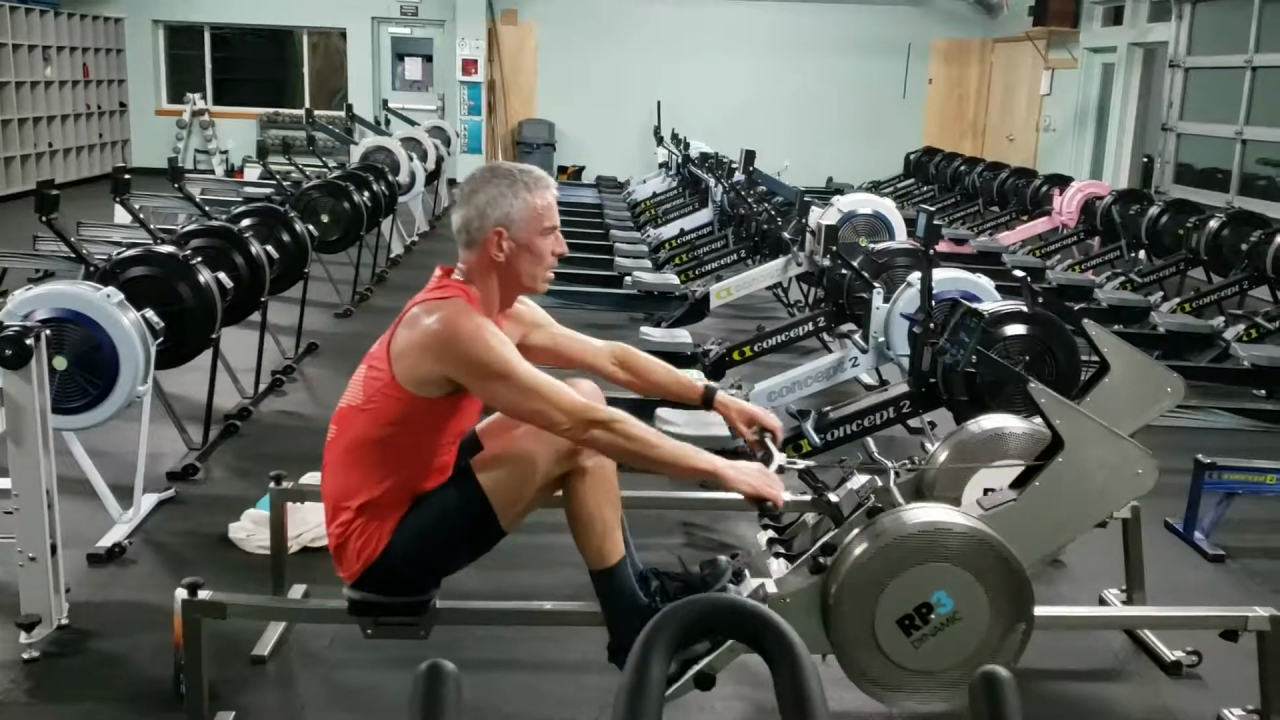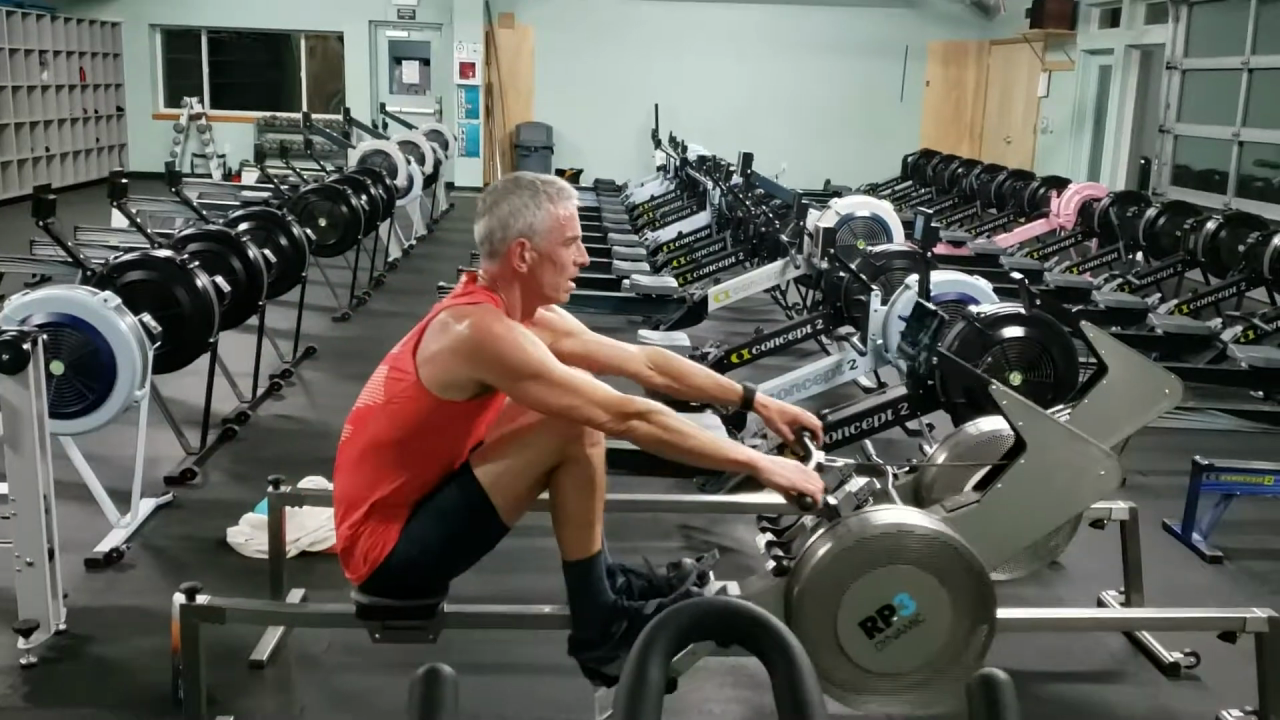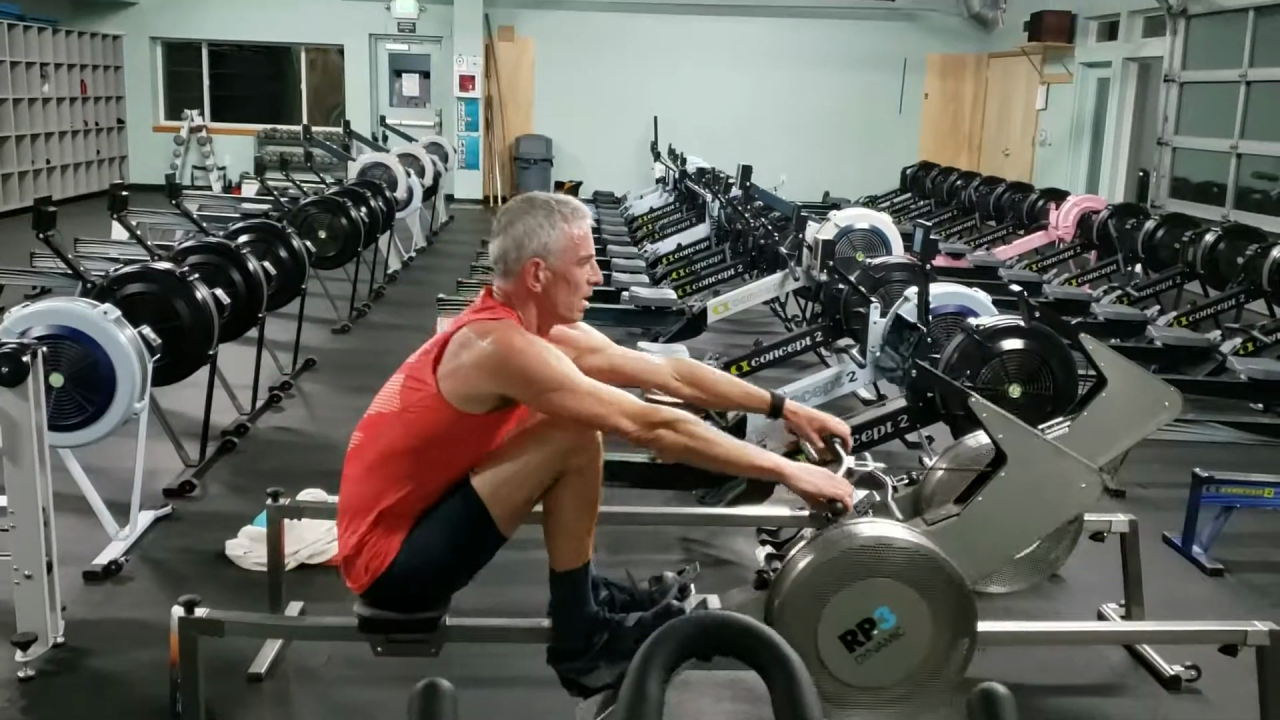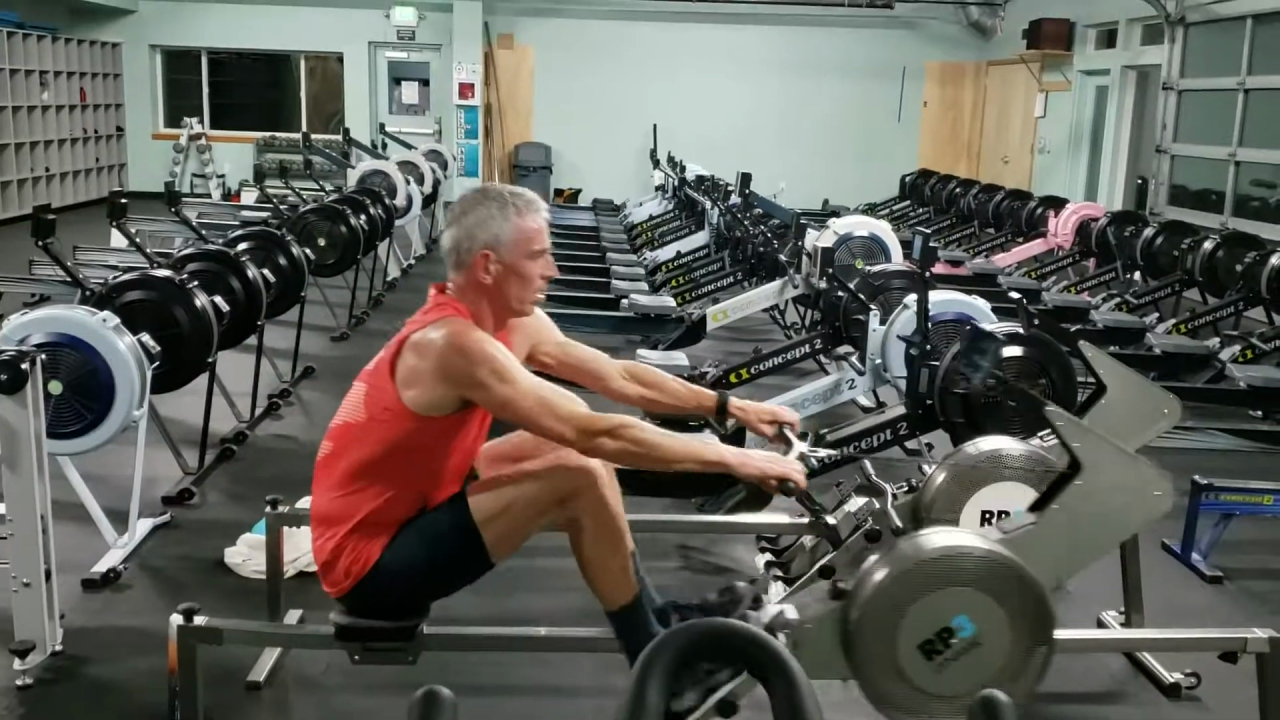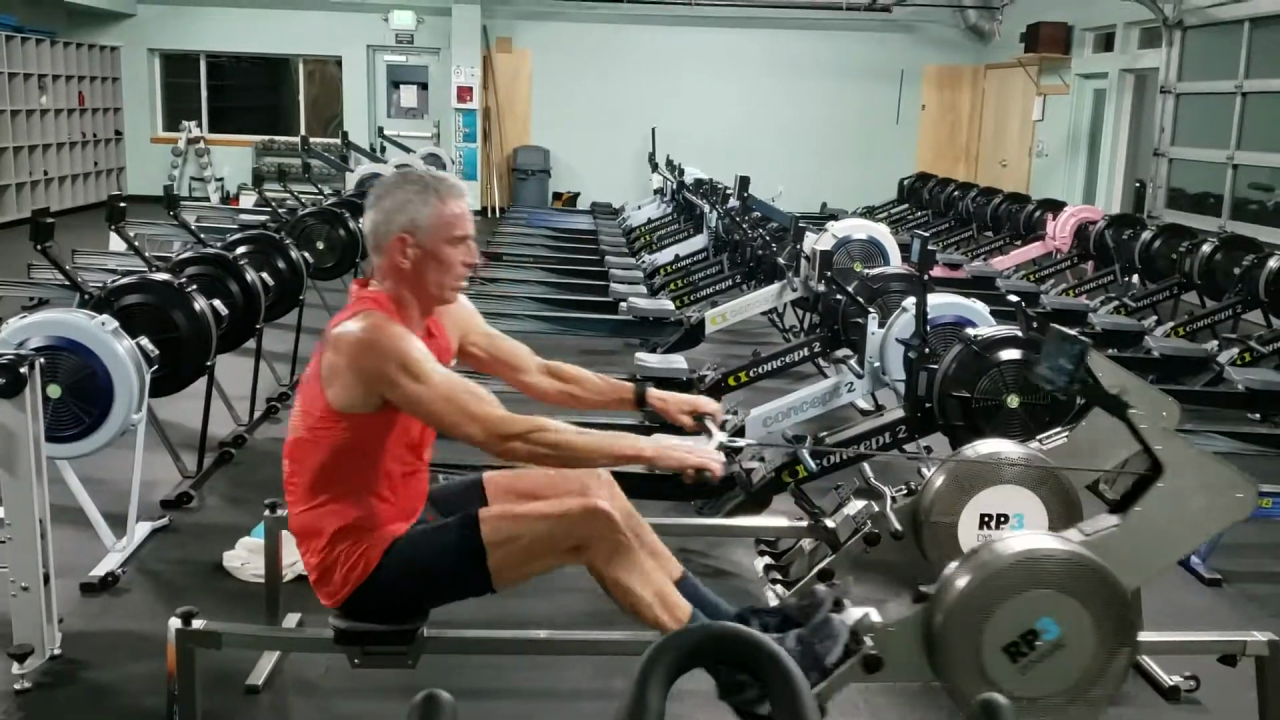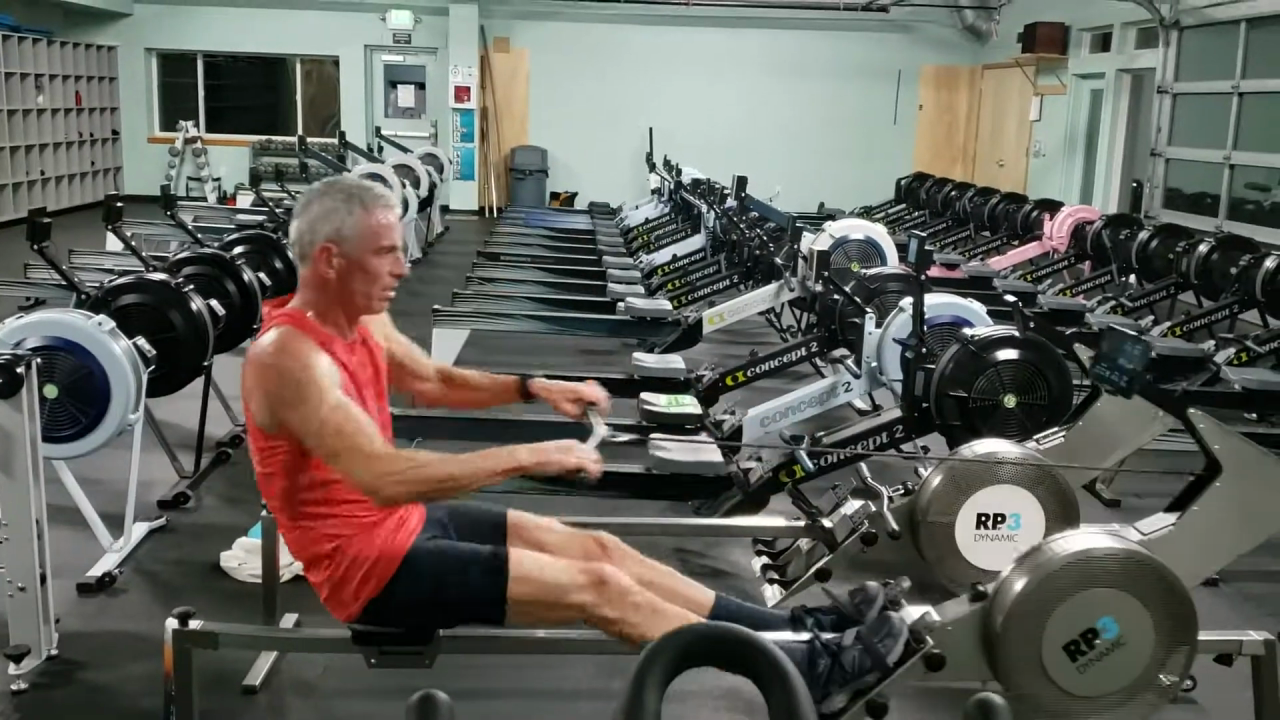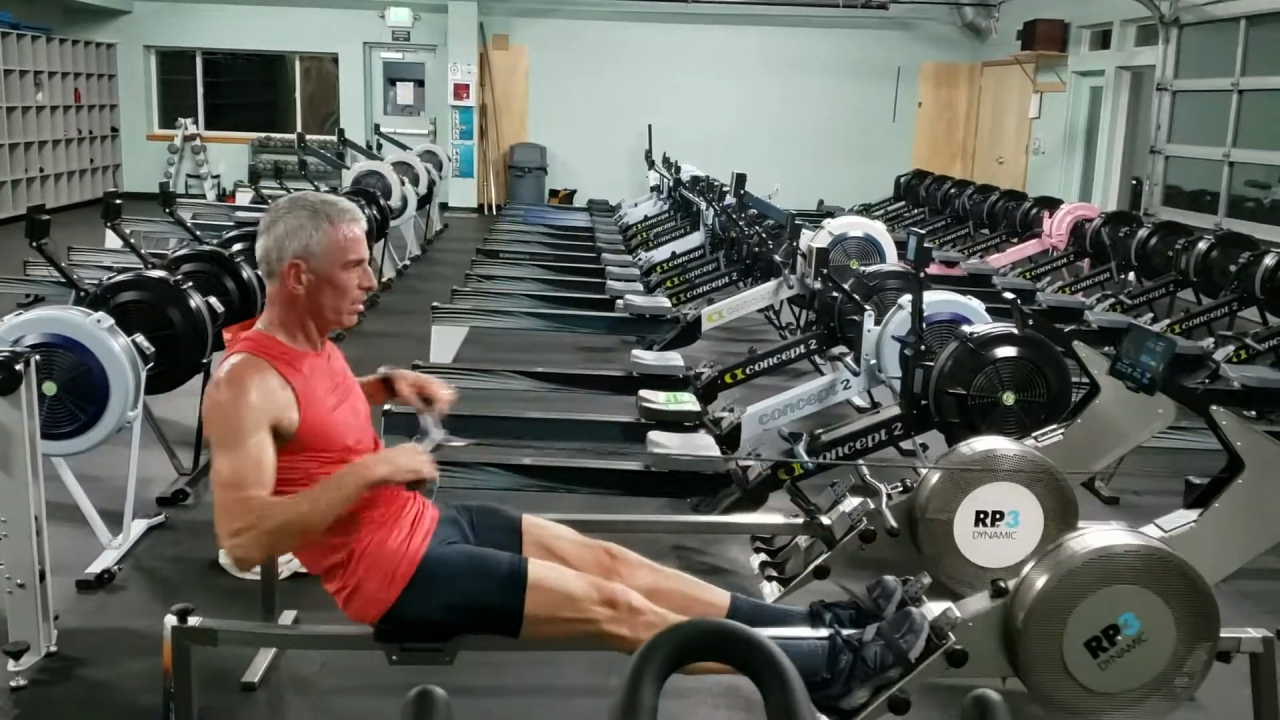
dt=0.2s
person 1, frame 1
left shoulder: (499, 308)
right shoulder: (455, 327)
left elbow: (611, 359)
right elbow: (590, 426)
left wrist: (717, 400)
right wrist: (722, 469)
left hip: (415, 491)
right hip: (381, 544)
left knee: (581, 399)
right knee: (580, 435)
left ankle: (639, 587)
right ankle: (638, 632)
person 1, frame 2
left shoulder: (525, 313)
right shoulder: (482, 333)
left elbow: (646, 365)
right elbow: (630, 418)
left wrist: (757, 402)
right wrist: (759, 464)
left hip: (419, 495)
right hip: (389, 550)
left knee: (587, 406)
right knee: (580, 424)
left ankle: (606, 583)
right ankle: (599, 632)
person 1, frame 3
left shoulder: (543, 328)
right shoulder: (505, 348)
left elbow: (672, 374)
right elbow: (654, 427)
left wrist: (786, 408)
right wrist: (786, 470)
left hip: (418, 509)
right hip: (393, 560)
left knee: (579, 421)
right knee: (576, 434)
left ankle: (586, 598)
right ankle: (579, 641)
person 1, frame 4
left shoulder: (511, 321)
right shoulder: (455, 345)
left elbow: (618, 376)
right elbow: (599, 432)
left wrist: (730, 406)
right wrist: (738, 460)
left hip: (409, 509)
right hip: (370, 561)
left knee: (578, 451)
right knee: (582, 471)
left ankle: (651, 622)
person 1, frame 5
left shoulder: (444, 308)
right shoulder: (373, 339)
left elbow: (537, 374)
right elbow: (508, 438)
left wrist: (647, 397)
right wrist: (656, 452)
left hip: (402, 517)
right hip: (364, 566)
left knee: (589, 483)
right knee: (594, 518)
left ankle: (732, 628)
person 1, frame 6
left shoulder: (360, 318)
right shoulder: (287, 357)
left elbow: (438, 380)
right elbow: (388, 479)
left wrist: (531, 388)
right wrist: (529, 455)
left hip: (401, 530)
right hip: (371, 571)
left knee: (600, 551)
right knee: (598, 588)
left ankle: (790, 628)
right ankle: (810, 671)
person 1, frame 7
left shoulder: (310, 336)
right shoulder: (246, 384)
right elbow: (245, 542)
left wrist: (391, 383)
right wrist: (366, 471)
left hip: (418, 526)
right hip: (394, 574)
left knee: (609, 561)
right knee: (611, 608)
left ankle: (815, 625)
